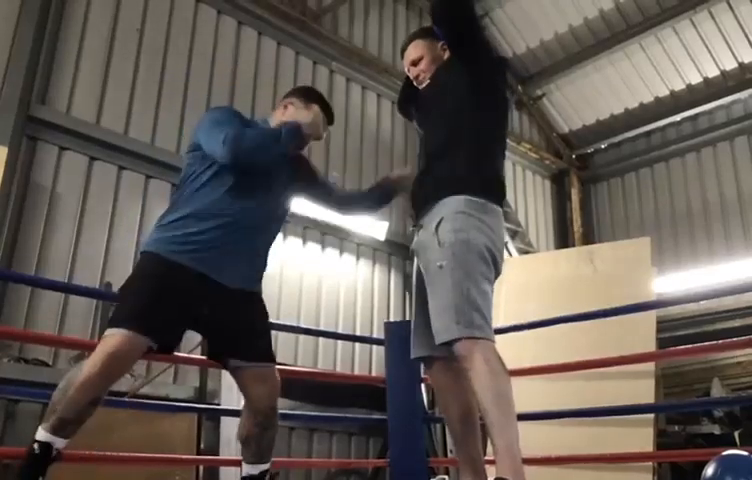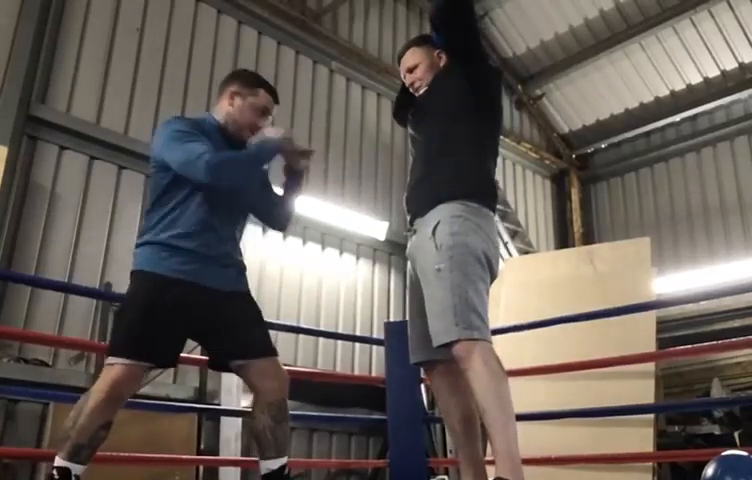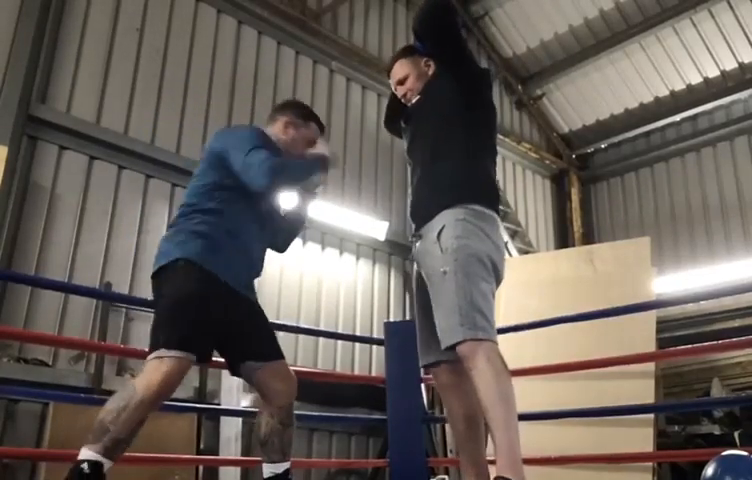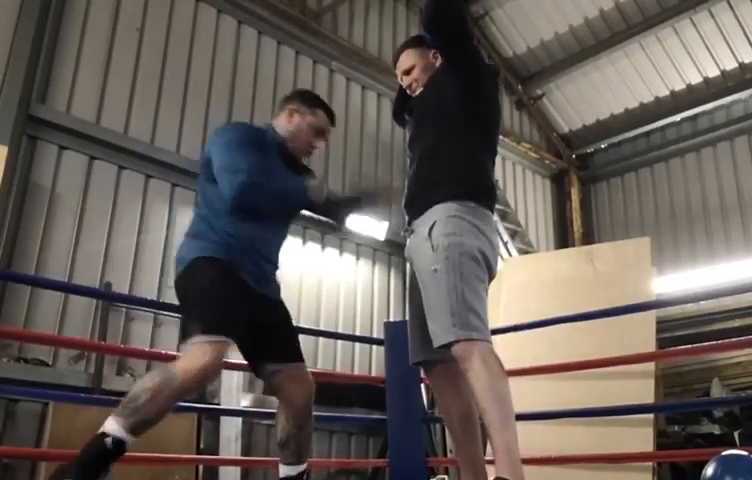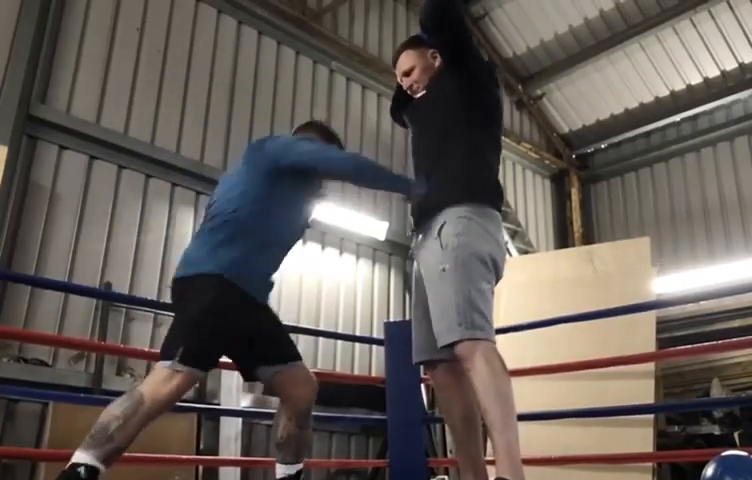
dt=0.5s
person 1, frame 1
left shoulder: (475, 71)
right shoulder: (434, 101)
right elbow: (403, 103)
left wrist: (428, 46)
right wrist: (417, 79)
left hip: (461, 216)
right hip: (434, 227)
left knee: (469, 341)
right knee: (441, 359)
person 1, frame 2
left shoulder: (471, 79)
right shoulder: (430, 110)
right elbow: (398, 111)
left wrist: (429, 48)
right wrist: (413, 86)
left hip: (456, 220)
right hip: (426, 232)
left knee: (467, 342)
right knee: (439, 363)
person 1, frame 3
left shoulder: (463, 83)
right shoulder: (423, 116)
right elbow: (391, 120)
left wrist: (414, 60)
right wrist: (404, 97)
left hip: (460, 224)
right hip: (430, 238)
left knee: (472, 342)
right knee: (445, 366)
person 1, frame 4
left shoulder: (468, 78)
right shoulder: (429, 105)
right elbow: (398, 112)
left wrist: (425, 42)
right wrist: (411, 90)
left hip: (453, 219)
right hip: (426, 229)
left knee: (465, 342)
right knee: (438, 363)
person 1, frame 5
left shoulder: (468, 80)
right shoulder: (430, 108)
right elbow: (397, 111)
right wrist: (409, 86)
left hip: (462, 221)
right hip: (433, 232)
left knee: (470, 342)
right knee: (442, 362)
person 2, frame 1
left shoulder: (293, 164)
right shoulder: (221, 121)
left elbow: (343, 203)
right elbow: (236, 148)
left wrist: (390, 186)
right wrist: (292, 130)
left hip: (239, 284)
right hip: (174, 261)
left knee: (264, 389)
right knee: (115, 353)
person 2, frame 2
left shoulder: (246, 158)
right shoulder: (178, 130)
left elbow: (277, 219)
right elbow: (211, 169)
left wrist: (295, 176)
right wrist: (272, 145)
left hip: (226, 285)
right hip: (164, 274)
left knee: (273, 383)
right knee: (118, 380)
person 2, frame 3
left shoulder: (260, 166)
right shoulder: (240, 138)
left elbow: (277, 241)
right elbow: (272, 178)
left wrist: (302, 207)
right wrist: (316, 162)
left hip: (234, 288)
right hip: (193, 270)
left knee: (281, 384)
right knee: (165, 373)
person 2, frame 4
left shoulder: (290, 169)
right shoulder: (235, 138)
left elbow: (330, 210)
right elbow: (240, 193)
left wrist: (369, 197)
right wrist: (303, 189)
left hip: (259, 284)
right hip: (212, 264)
left knee: (299, 390)
right knee: (203, 360)
person 2, frame 5
left shoulder: (293, 177)
right shoulder: (278, 149)
right elbow: (344, 164)
left wrist: (301, 216)
right wrist: (408, 185)
left hip: (246, 293)
right hip: (213, 280)
left knee: (301, 389)
right knee: (169, 384)
